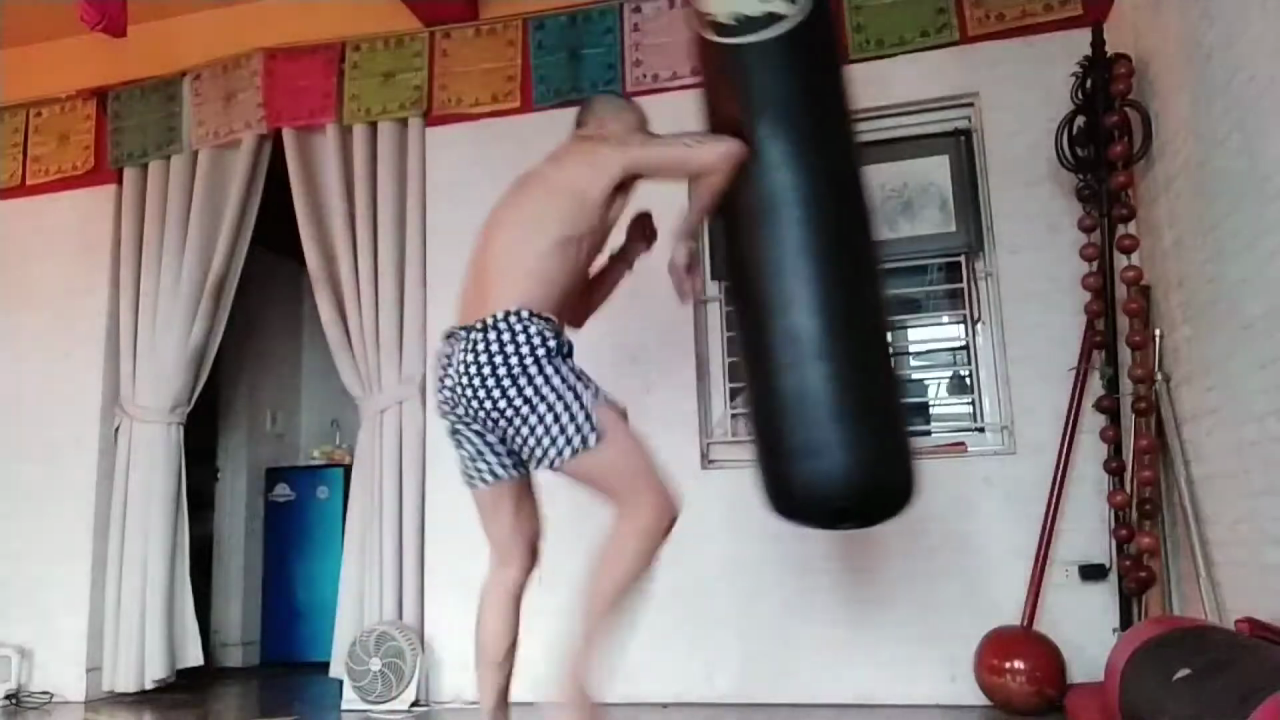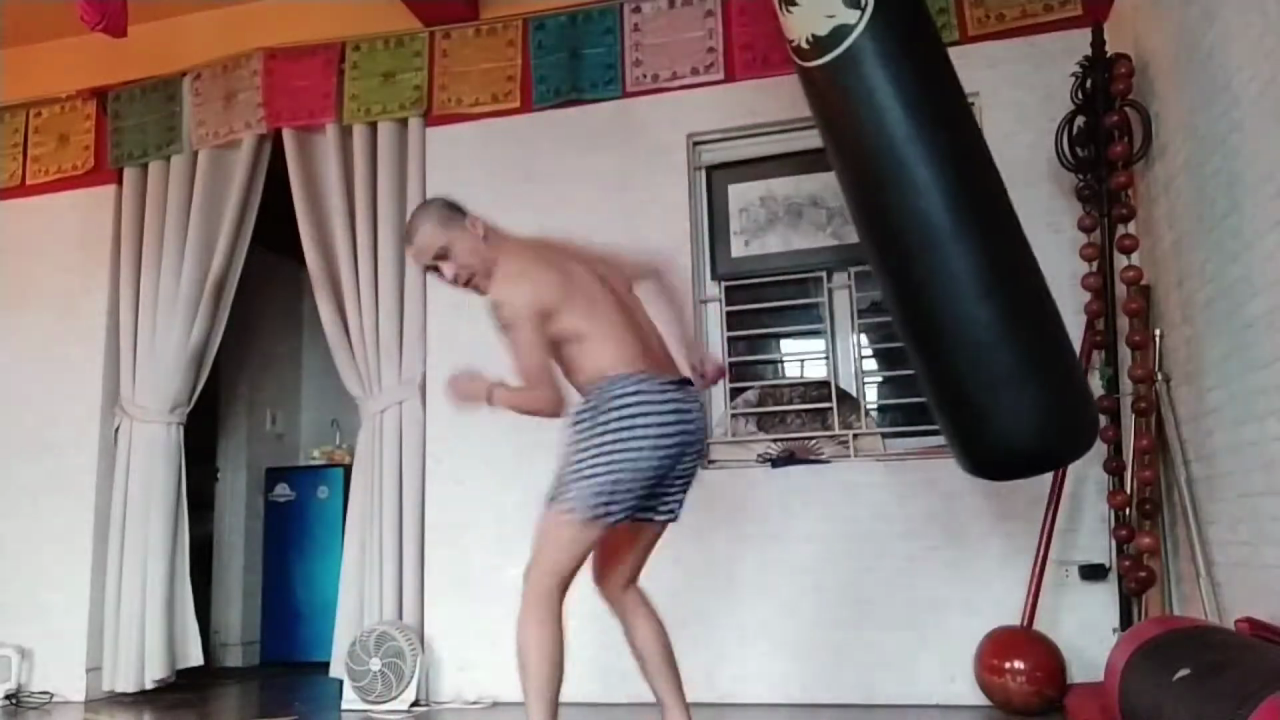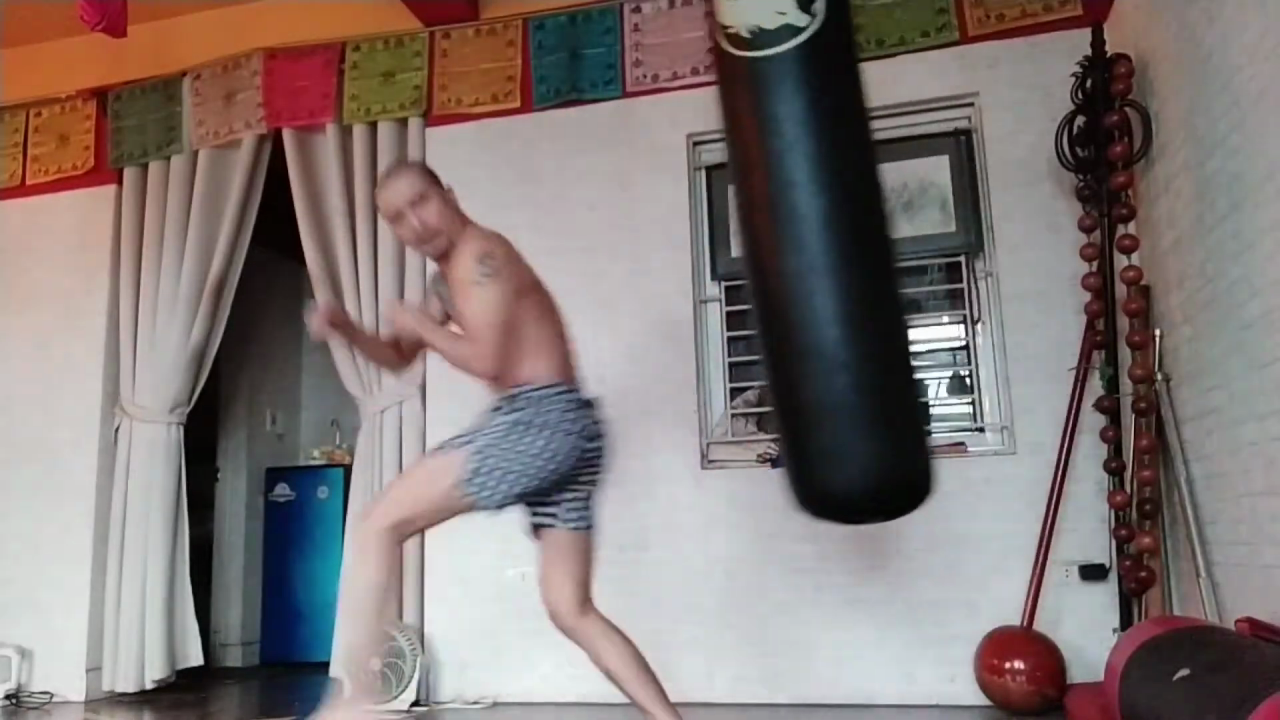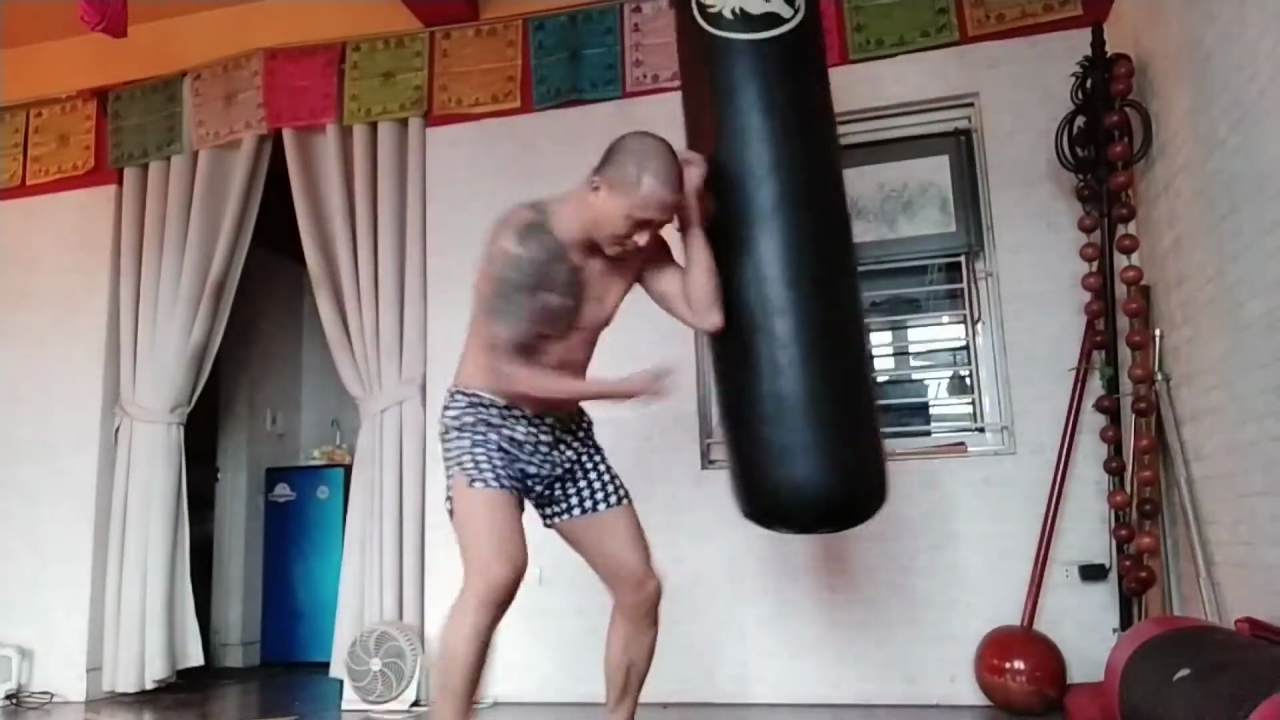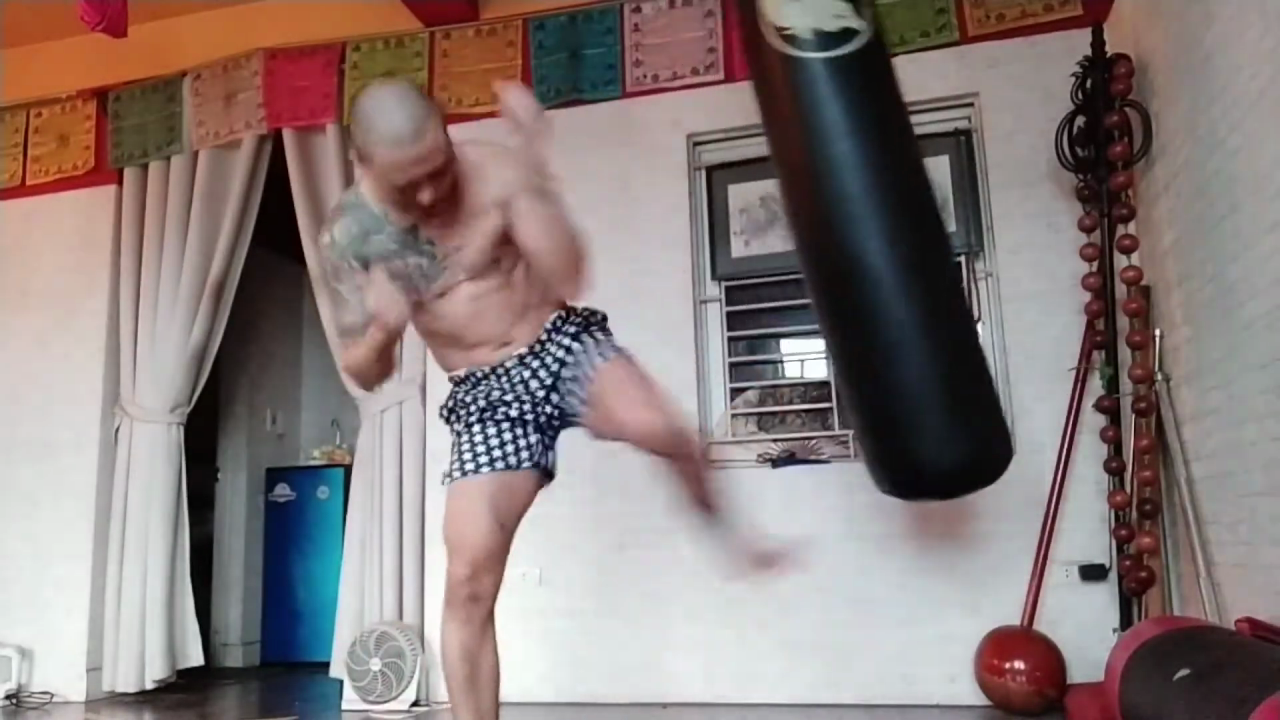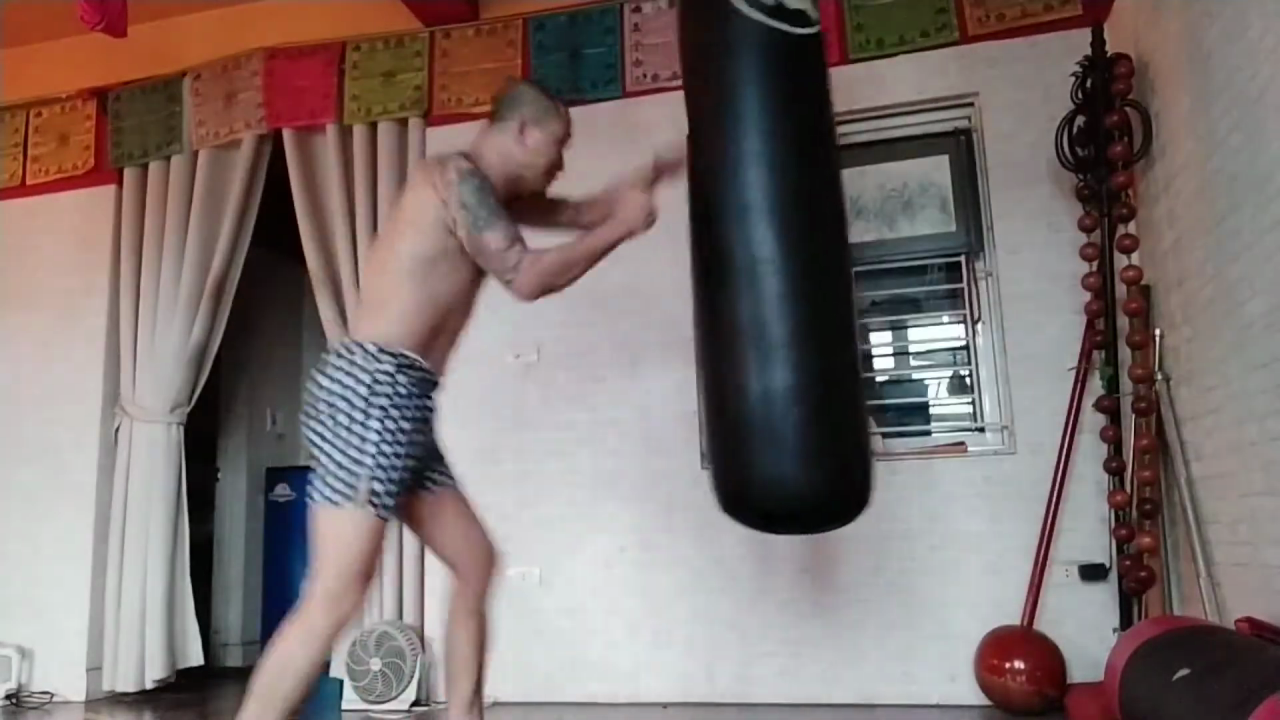
dt=0.5s
person 1, frame 1
left shoulder: (540, 189)
right shoulder: (603, 156)
right elbow: (727, 153)
left wrist: (627, 254)
right wrist: (687, 237)
left hip: (463, 365)
right hip: (515, 351)
left knee: (513, 564)
right knee: (651, 506)
person 1, frame 2
left shoulder: (513, 291)
right shoulder: (553, 255)
left elbow: (546, 399)
right elbow: (647, 272)
left wrist: (487, 391)
right wrist: (696, 353)
left hip: (625, 411)
right hip: (673, 411)
left knee: (541, 590)
right knee: (616, 585)
person 1, frame 3
left shoulder: (481, 255)
right shoulder: (452, 276)
left elbow: (487, 360)
right elbow: (395, 358)
left wrist: (419, 324)
right wrist: (346, 331)
left hip: (544, 420)
right hip: (564, 433)
left knee: (378, 523)
right knee: (571, 609)
person 1, frame 4
left shoulder: (637, 249)
right shoulder: (525, 237)
left elbow: (709, 316)
right elbow: (501, 371)
left wrist: (691, 215)
right wrist: (616, 385)
left hip: (565, 433)
right hip: (489, 424)
left knee: (641, 589)
right knee: (495, 575)
person 1, frame 5
left shoulder: (486, 168)
right shoulder: (348, 234)
left elbow: (566, 282)
right elbow: (366, 373)
left wrist: (528, 176)
right wrist: (381, 328)
left hip: (562, 345)
right hip: (486, 400)
left knee: (663, 431)
right knee: (468, 584)
left ankle: (723, 528)
person 1, frame 6
left shoulder: (489, 195)
right shoulder: (459, 178)
left elbow: (579, 214)
right elbow: (527, 279)
left wrist: (654, 174)
right wrist: (622, 227)
left hip: (402, 402)
right hip: (371, 389)
left knee: (477, 563)
right knee: (336, 597)
